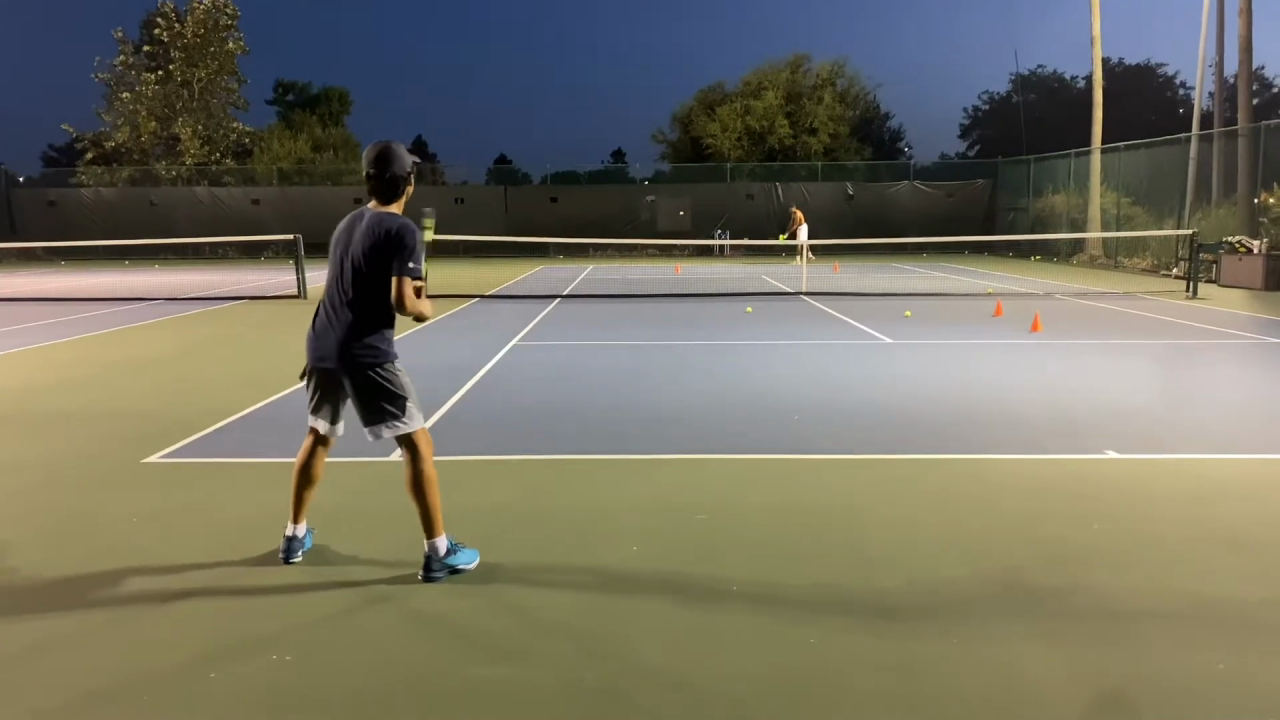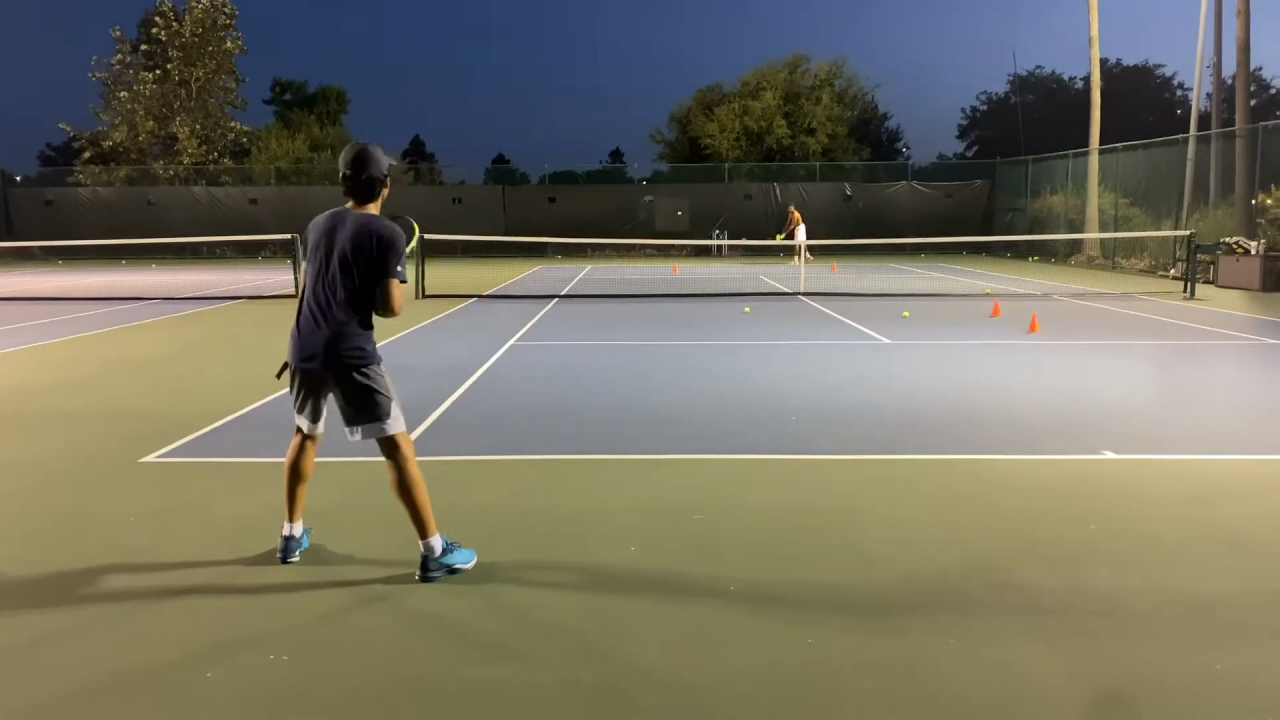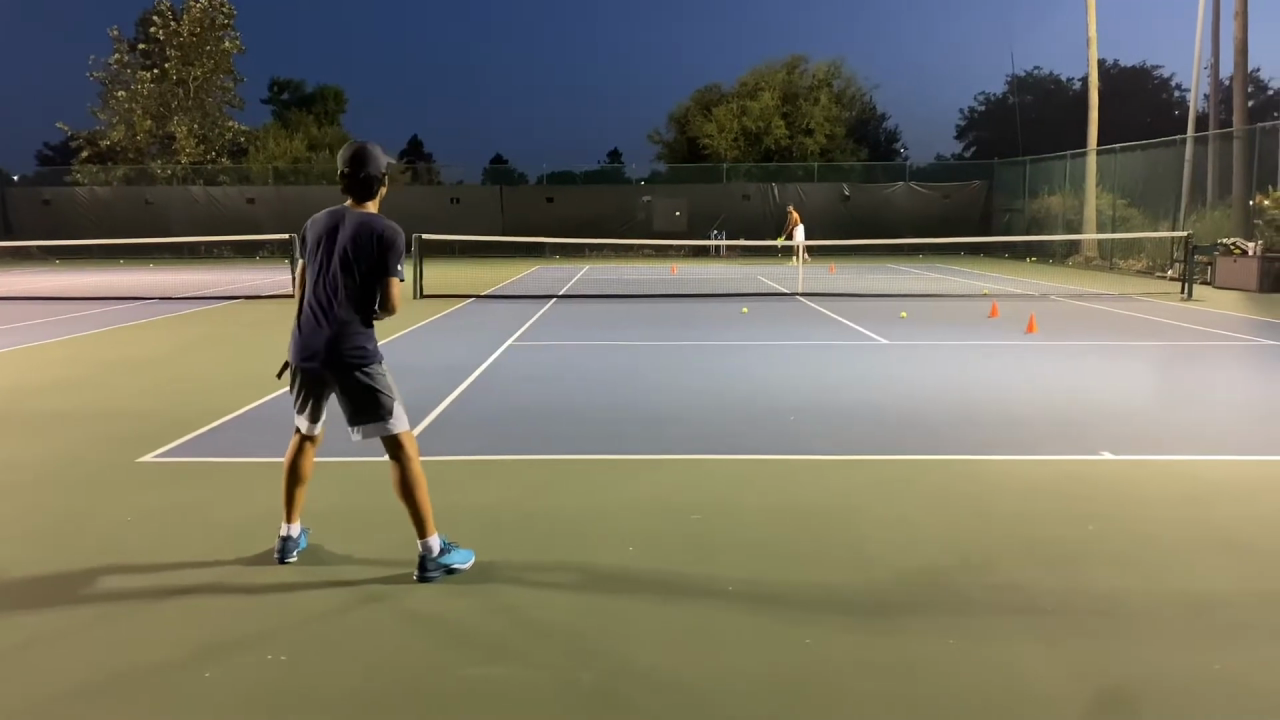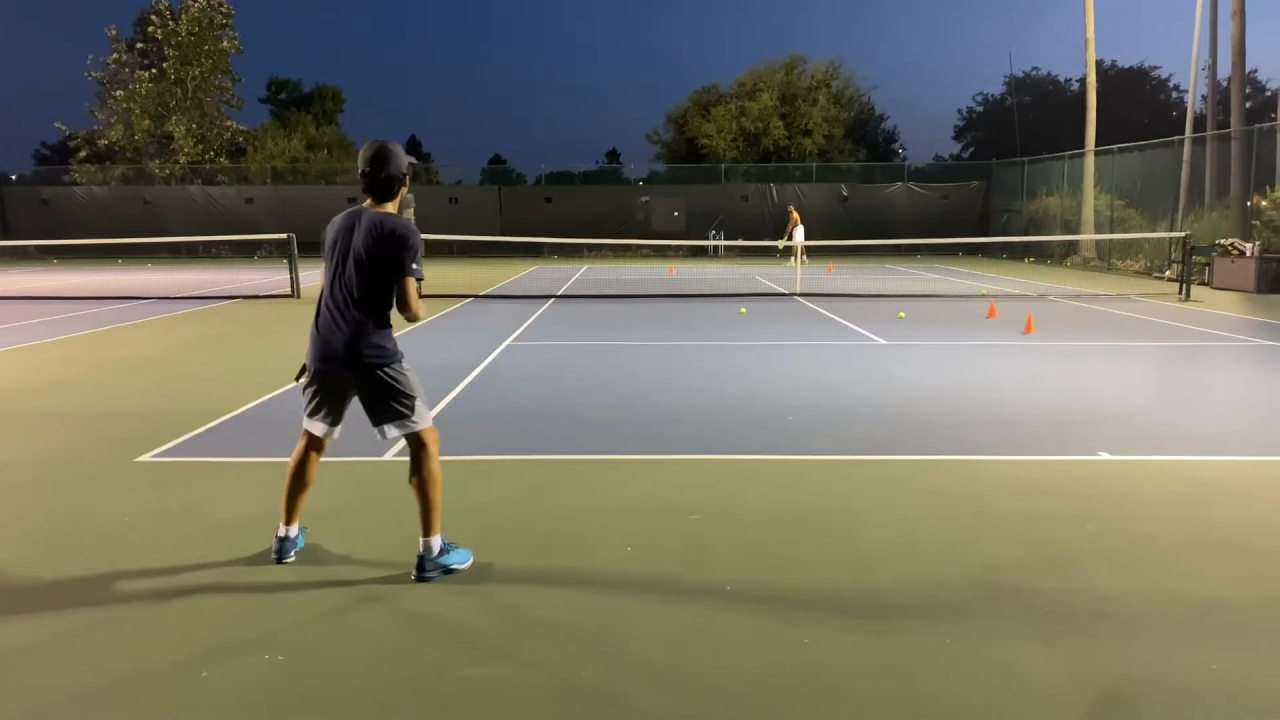
dt=0.2s
person 1, frame 1
left shoulder: (348, 223)
right shoulder: (403, 231)
right elbow: (404, 305)
left wrist: (403, 291)
right wrist: (422, 307)
left hip: (322, 346)
right hip: (367, 352)
left knee: (318, 436)
right knee: (417, 444)
left ankle: (295, 535)
right ankle: (439, 552)
person 1, frame 2
left shoulder: (318, 225)
right shoulder: (388, 235)
right elbow: (392, 307)
left hip: (304, 347)
right hip: (352, 352)
left knee: (306, 435)
right knee: (399, 447)
left ankle: (292, 535)
right ankle: (434, 551)
person 1, frame 3
left shoulder: (314, 224)
right shoulder: (386, 232)
right elbow: (389, 306)
left hip: (305, 347)
right hip: (353, 351)
left knee: (304, 435)
right knee: (402, 445)
left ankle: (289, 535)
right ankle: (432, 551)
person 1, frame 4
left shoulder: (337, 224)
right shoulder: (401, 231)
right elbow: (408, 305)
right wrist: (416, 314)
left hip: (324, 349)
right hip: (372, 353)
left knee: (313, 439)
right knee: (425, 441)
left ankle: (287, 536)
right ankle: (432, 552)
